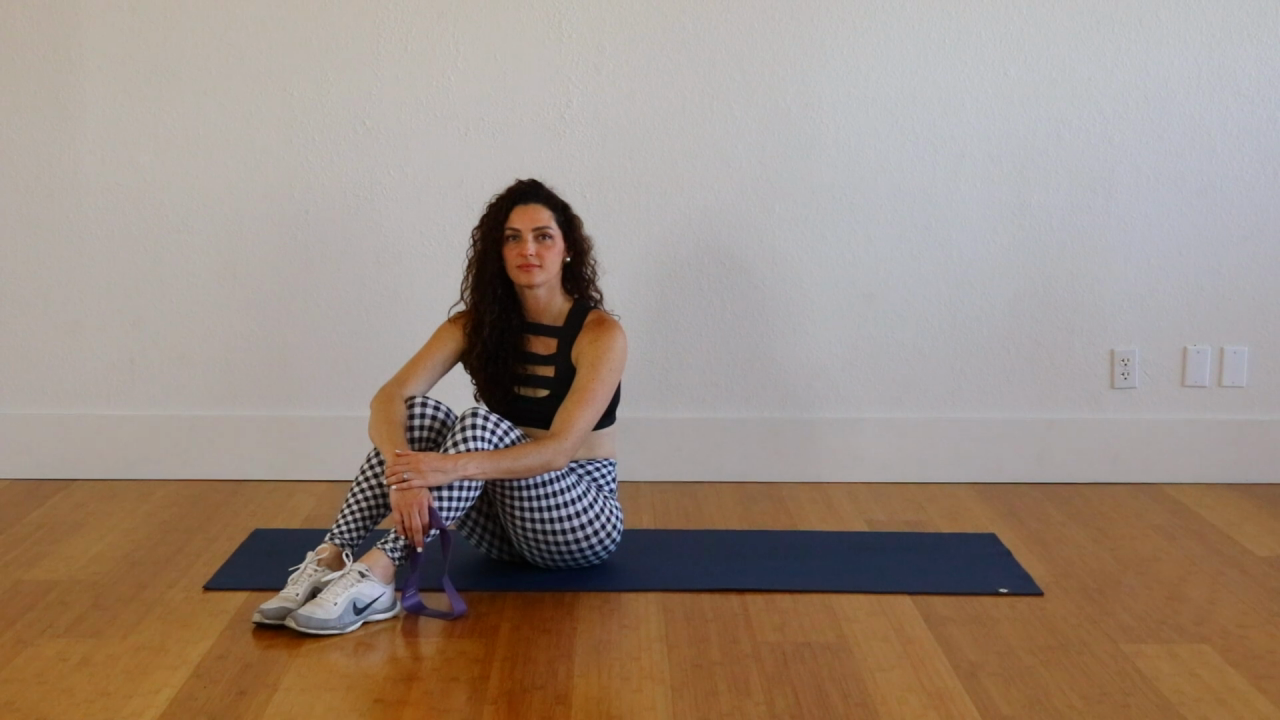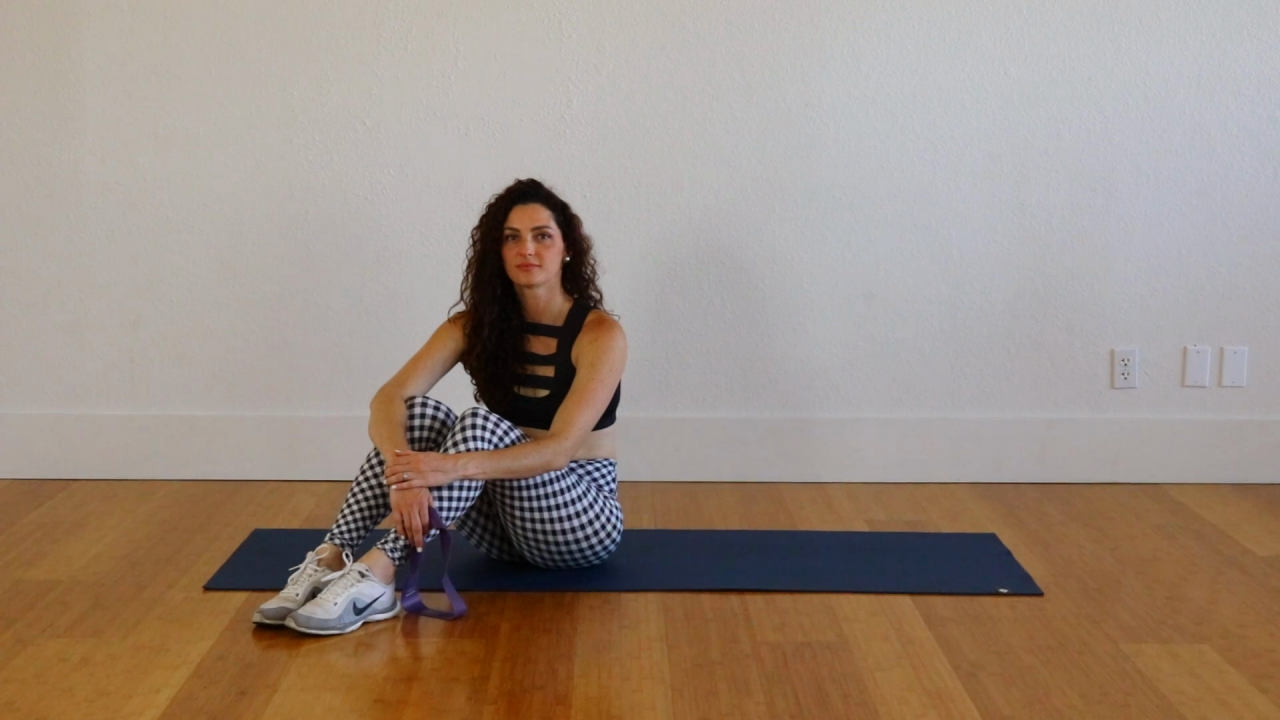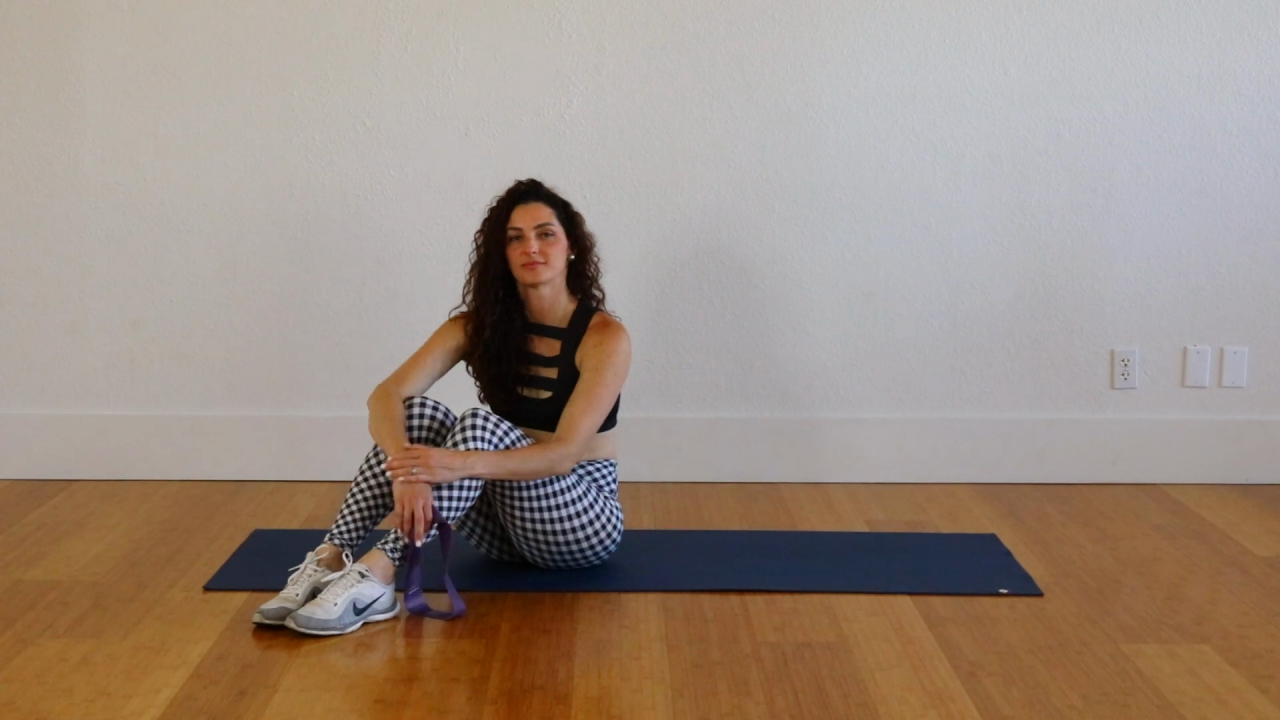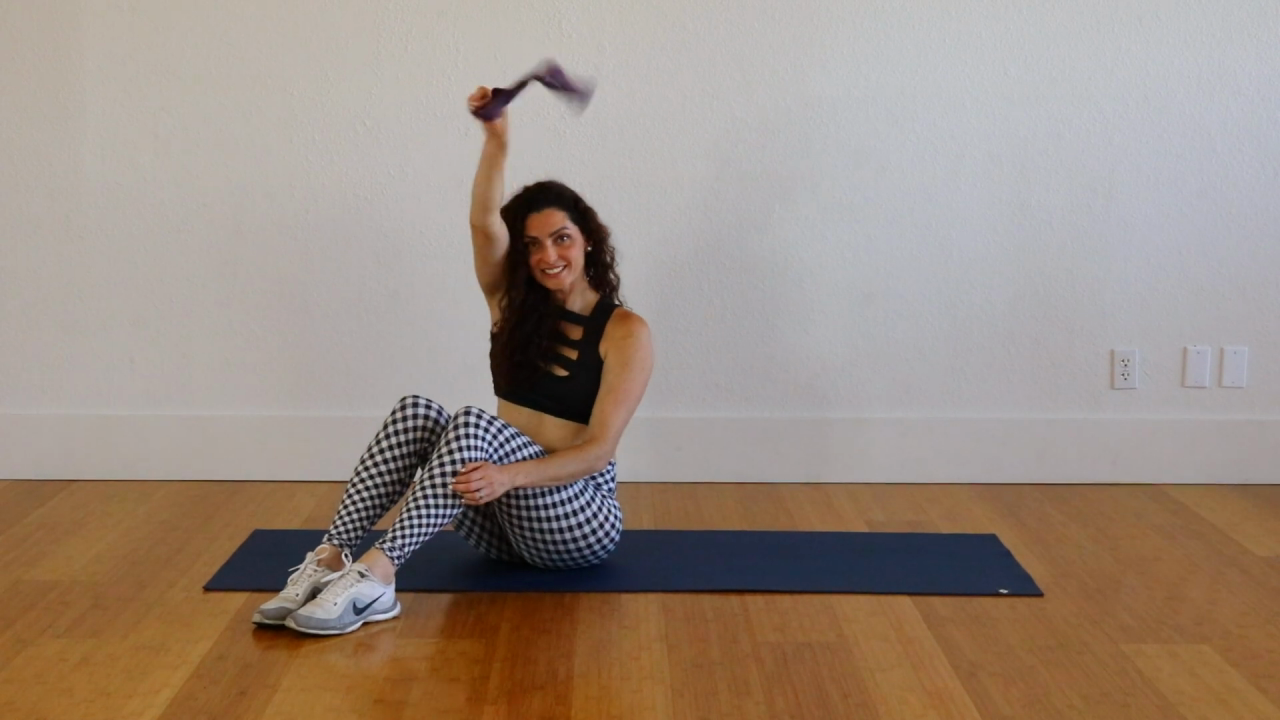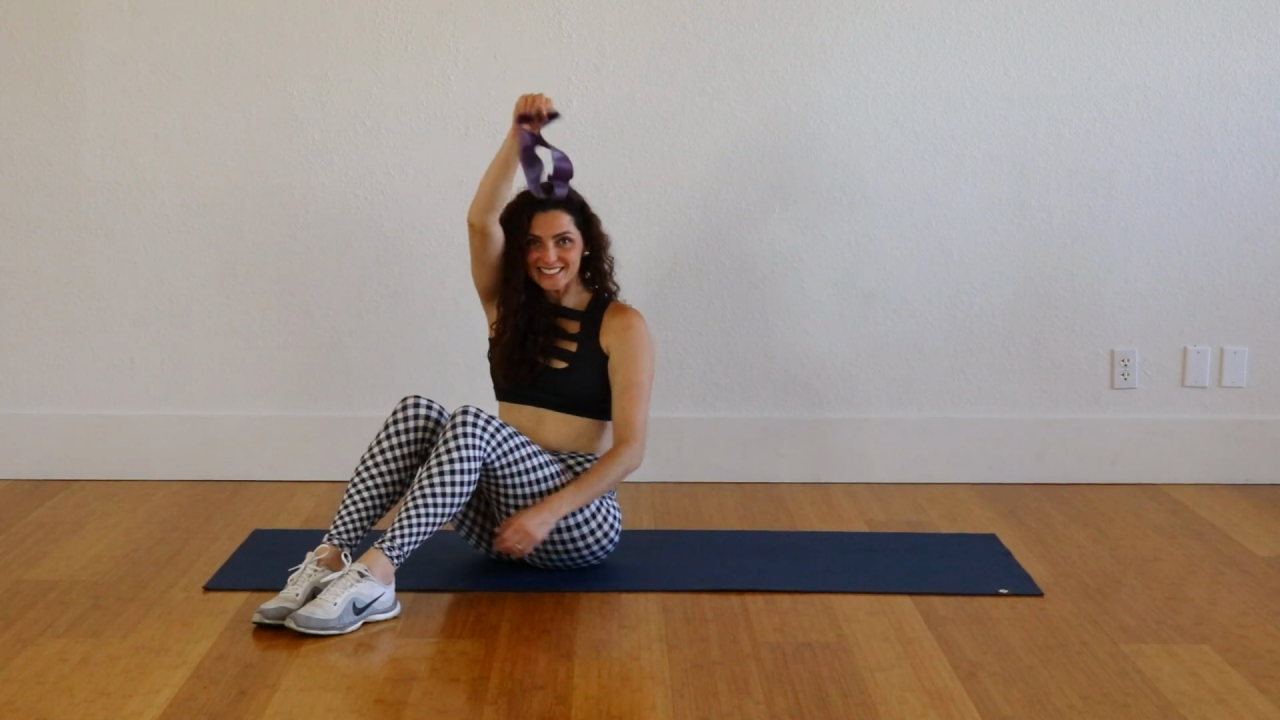
dt=0.5s
person 1, frame 1
left shoulder: (600, 334)
right shoulder: (476, 324)
left elbow: (558, 450)
right elbow: (389, 399)
left wrist: (455, 467)
right wrist: (403, 472)
left hip: (581, 521)
right hip: (506, 520)
left knee: (482, 424)
right knee: (420, 412)
left ankle: (378, 572)
right ankle: (331, 557)
person 1, frame 2
left shoulder: (601, 334)
right shoulder: (475, 324)
left elbow: (559, 450)
right elbow: (389, 398)
left wrist: (454, 468)
right wrist: (403, 474)
left hip: (582, 520)
right hip: (505, 517)
left knee: (482, 425)
right knee: (420, 411)
left ankle: (377, 573)
right ankle: (332, 557)
person 1, frame 3
left shoulder: (605, 336)
right shoulder: (480, 323)
left elbow: (562, 455)
right elbow: (386, 395)
left wrist: (464, 463)
right wrist: (406, 471)
left hip: (582, 521)
right hip: (504, 520)
left knee: (481, 426)
right knee: (419, 414)
left ankle: (377, 574)
right ankle: (331, 558)
person 1, frame 4
left shoulder: (625, 332)
right shoulder: (512, 301)
left elbow: (600, 450)
right elbow: (485, 221)
left wrist: (510, 475)
right wrist: (493, 135)
left hip: (580, 522)
right hip: (504, 522)
left knee: (474, 426)
right knee: (416, 411)
left ankle: (377, 573)
right ankle: (330, 557)
person 1, frame 5
left shoulder: (621, 326)
right shoulder: (507, 304)
left elbow: (630, 445)
right elbow: (482, 221)
left wrist: (549, 512)
right wrist: (518, 135)
left hip: (580, 519)
right hip: (505, 516)
left knee: (473, 424)
right knee: (417, 413)
left ankle: (377, 573)
right ankle: (329, 559)
